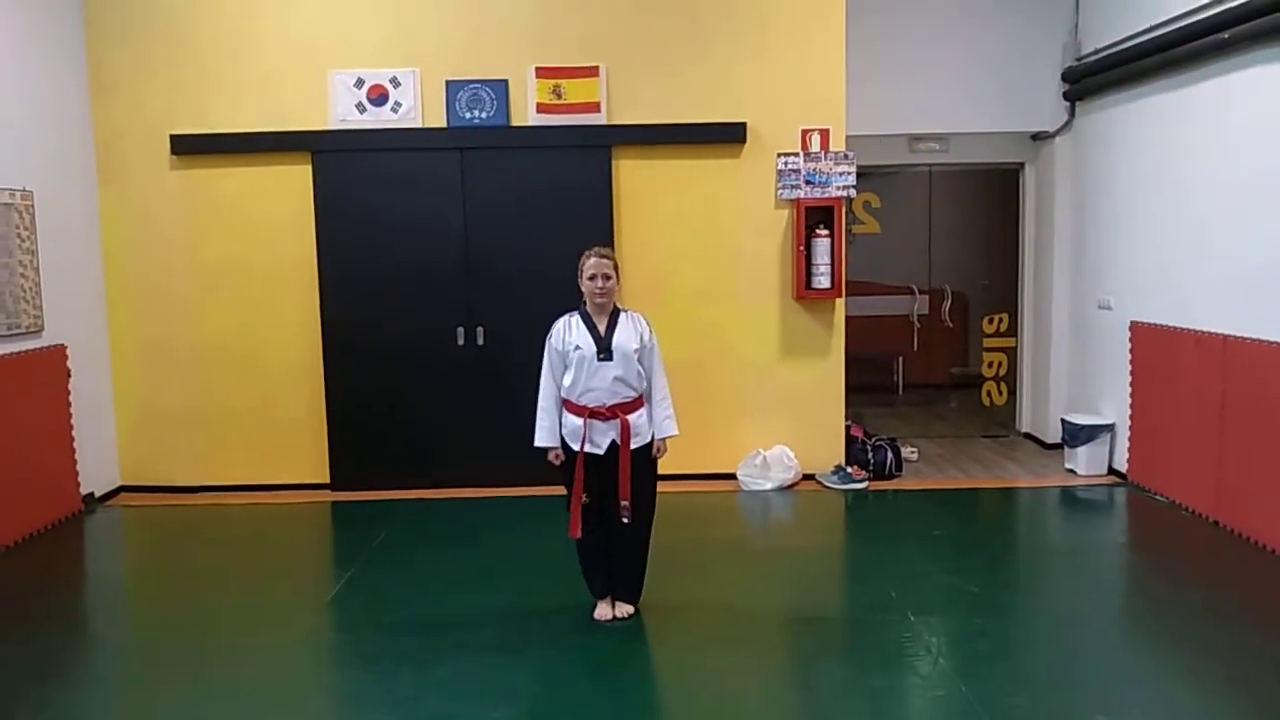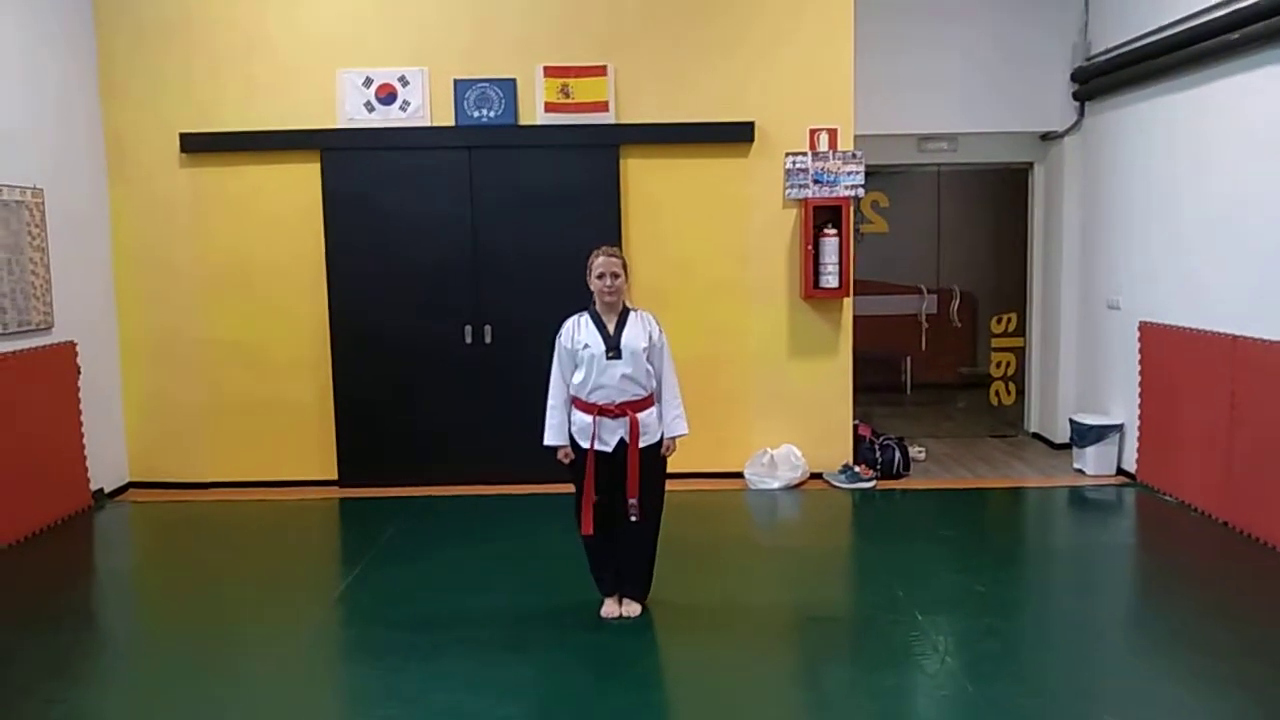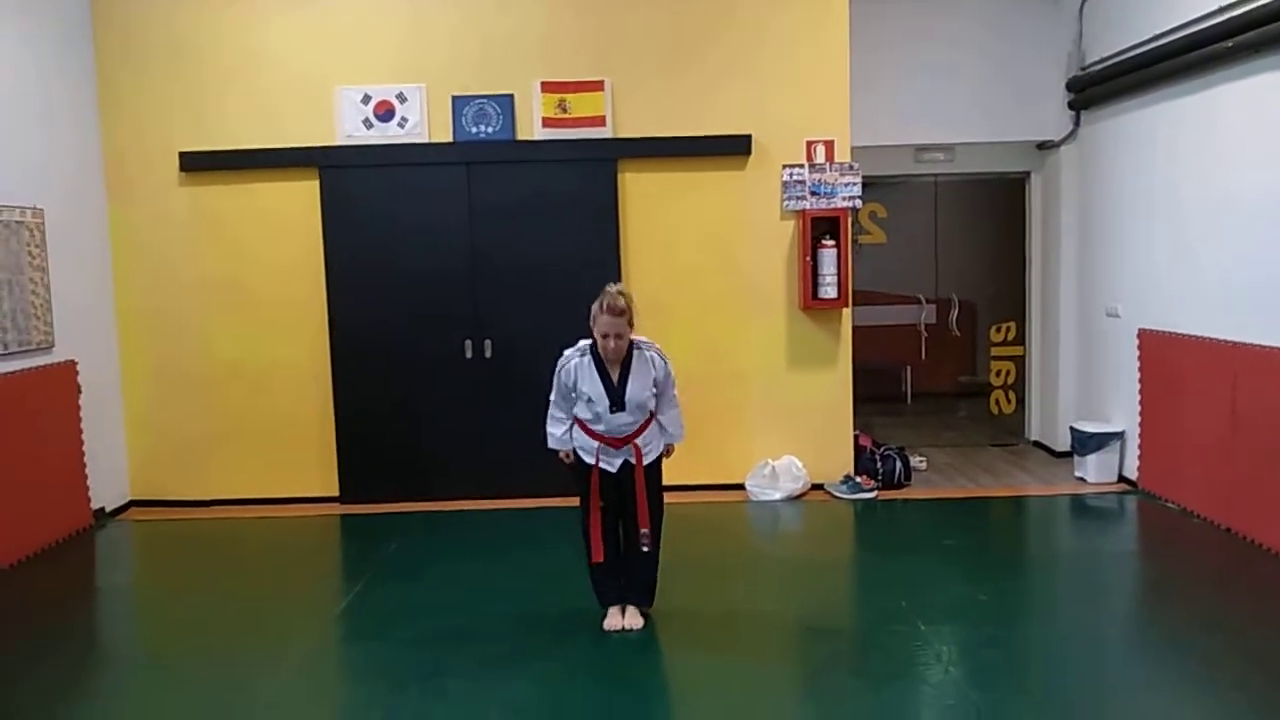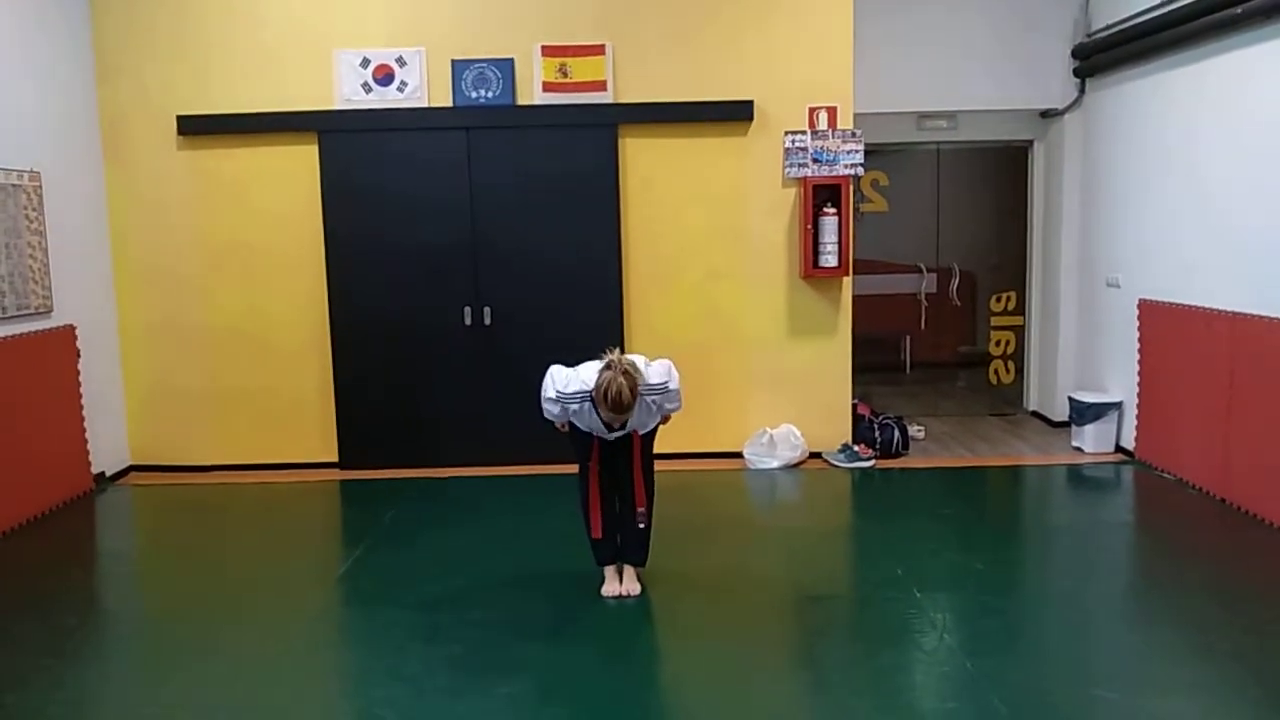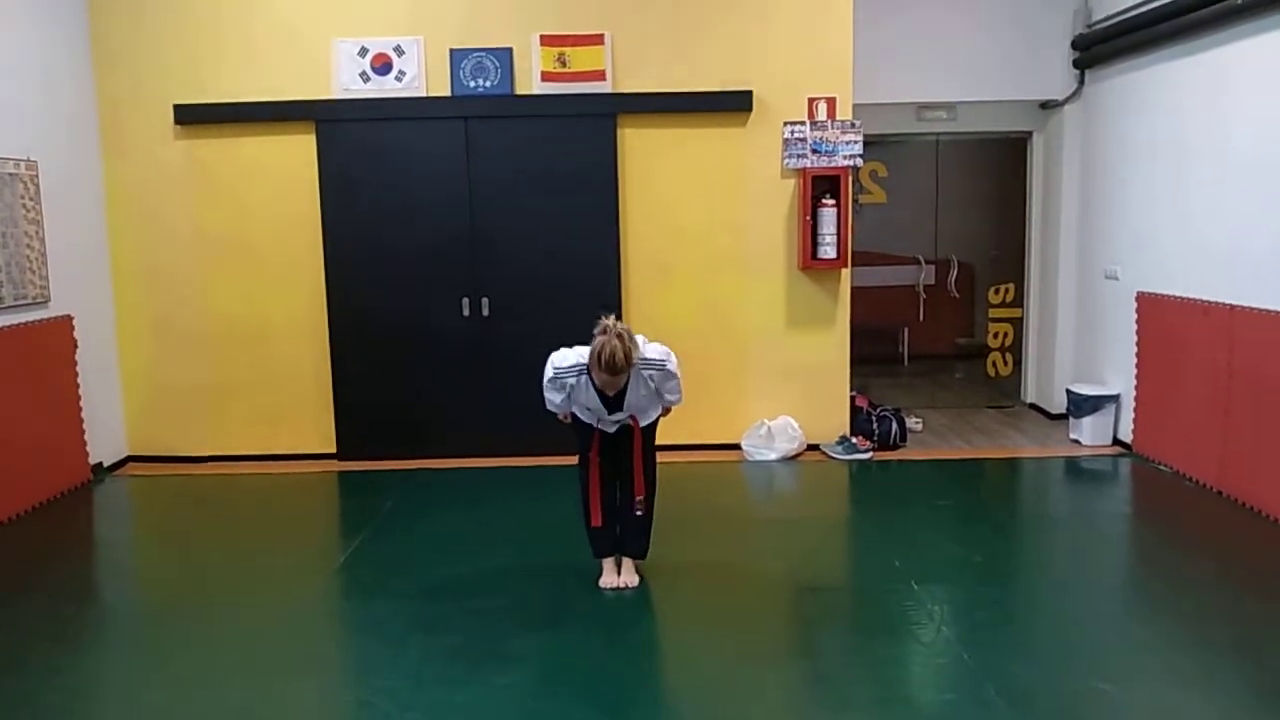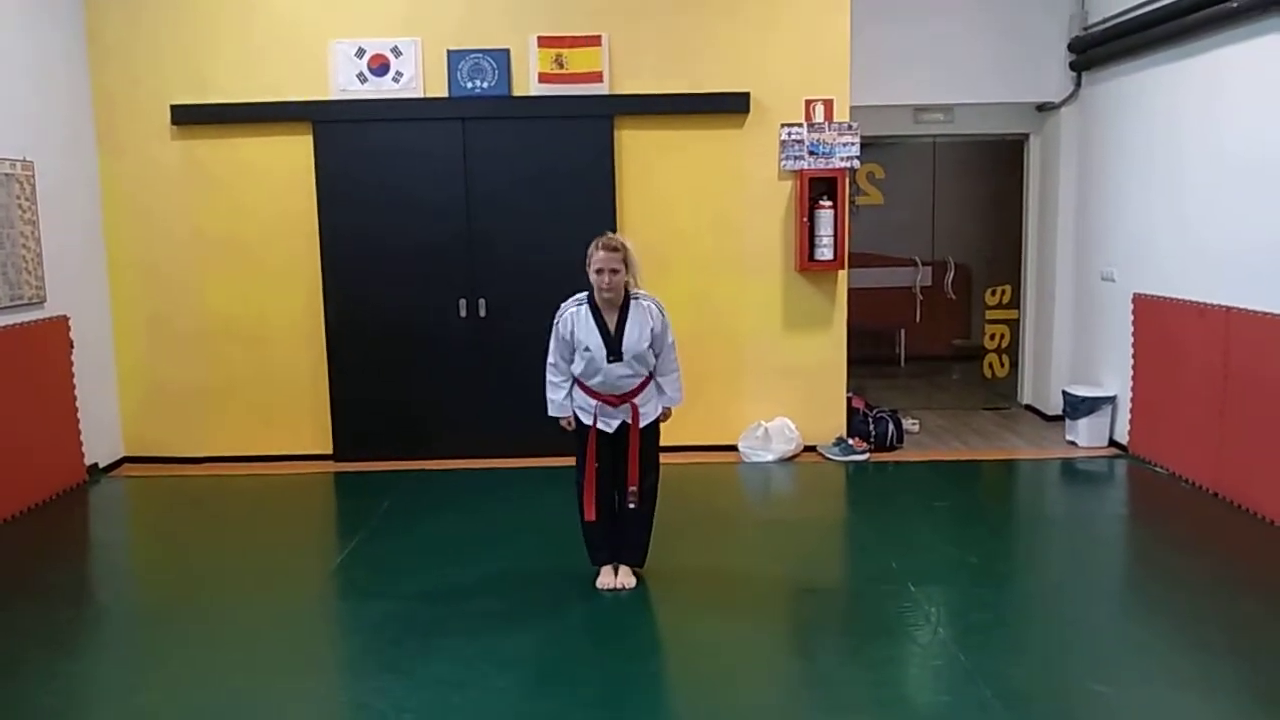
dt=0.5s
person 1, frame 1
left shoulder: (637, 325)
right shoulder: (564, 329)
left elbow: (656, 382)
right elbow: (550, 389)
left wrist: (661, 431)
right wrist: (551, 440)
left hip: (632, 434)
right hip: (582, 436)
left knee: (632, 517)
right knee: (588, 518)
left ankle: (626, 593)
right ankle: (602, 594)
person 1, frame 2
left shoulder: (646, 325)
right shoulder: (573, 329)
left elbow: (666, 381)
right elbow: (560, 388)
left wrist: (671, 430)
right wrist: (560, 439)
left hip: (640, 432)
right hip: (591, 433)
left knee: (639, 515)
right knee: (596, 515)
left ankle: (633, 592)
right ankle: (610, 592)
person 1, frame 3
left shoulder: (651, 358)
right shoulder: (572, 362)
left elbow: (668, 403)
right elbow: (558, 408)
left wrist: (670, 437)
right wrist: (562, 443)
left hip: (642, 451)
right hip: (592, 454)
left knee: (643, 527)
right knee: (598, 528)
left ankle: (635, 603)
right ankle: (612, 604)
person 1, frame 4
left shoulder: (653, 386)
right shoulder: (573, 390)
left elbow: (669, 372)
right elbow: (551, 377)
left wrist: (667, 410)
right wrist: (558, 417)
left knee: (636, 488)
right knee: (596, 489)
left ankle: (630, 566)
right ankle: (609, 568)
person 1, frame 5
left shoulder: (653, 364)
right shoulder: (567, 369)
left elbow: (670, 363)
right elbow: (553, 385)
left wrist: (667, 403)
right wrist: (562, 408)
left hip: (638, 419)
right hip: (590, 421)
left knee: (638, 484)
right knee: (597, 485)
left ankle: (629, 559)
right ankle: (608, 560)
person 1, frame 6
left shoulder: (650, 310)
right shoulder: (569, 314)
left elbow: (666, 360)
right elbow: (557, 367)
left wrist: (668, 400)
right wrist: (562, 408)
left hip: (640, 411)
right hip: (591, 412)
left knee: (638, 487)
right knee: (594, 488)
left ankle: (627, 563)
right ankle: (605, 563)
